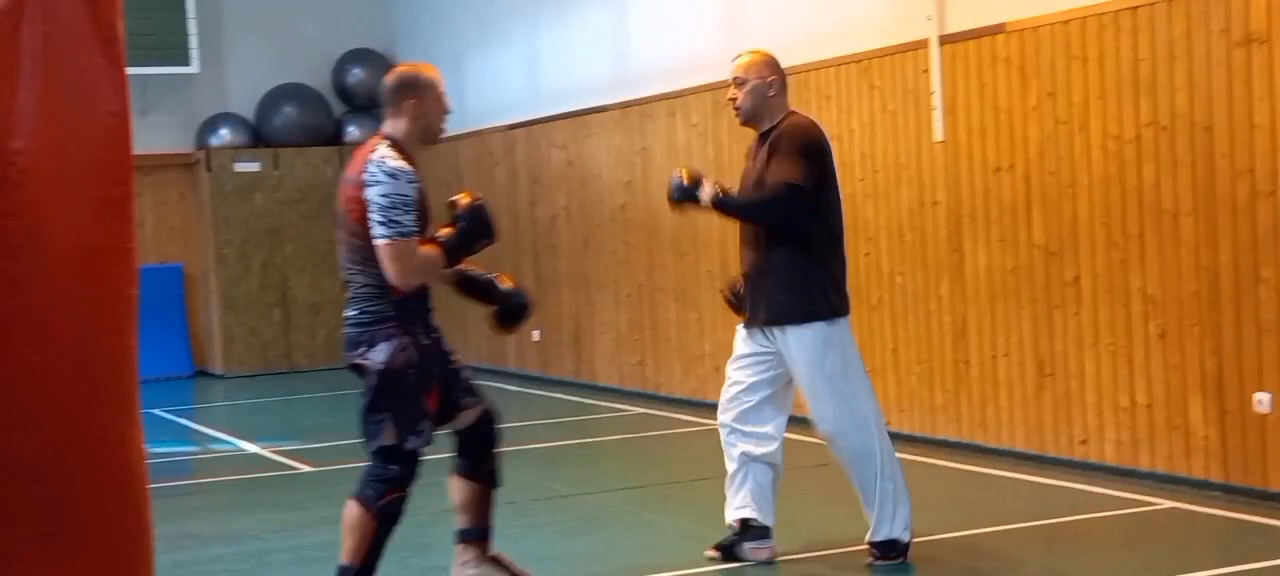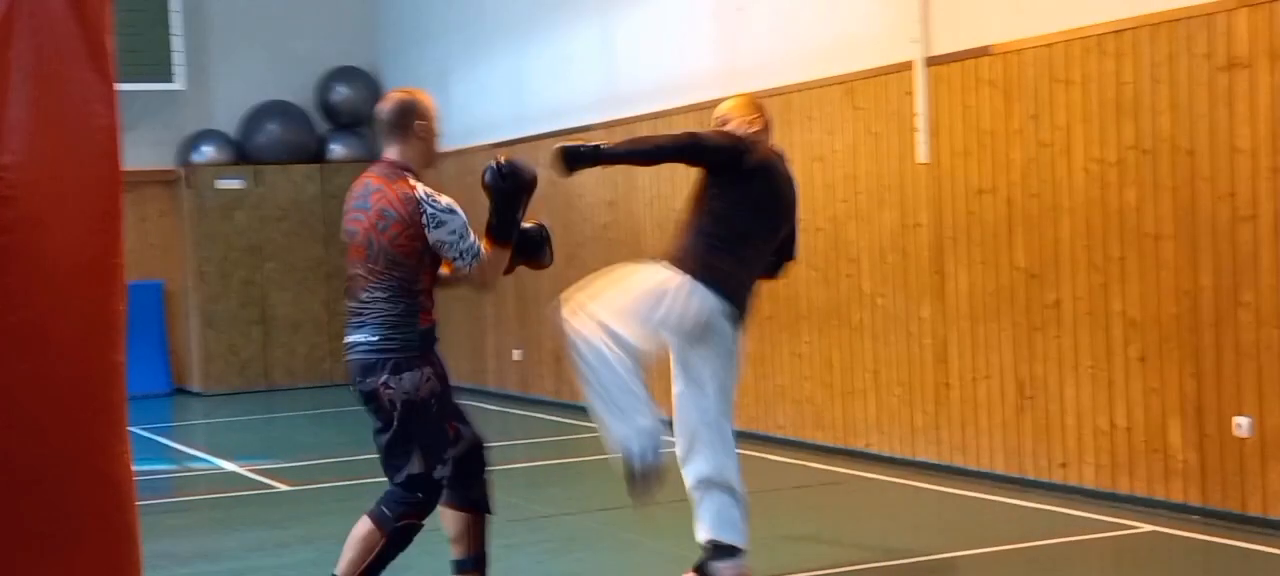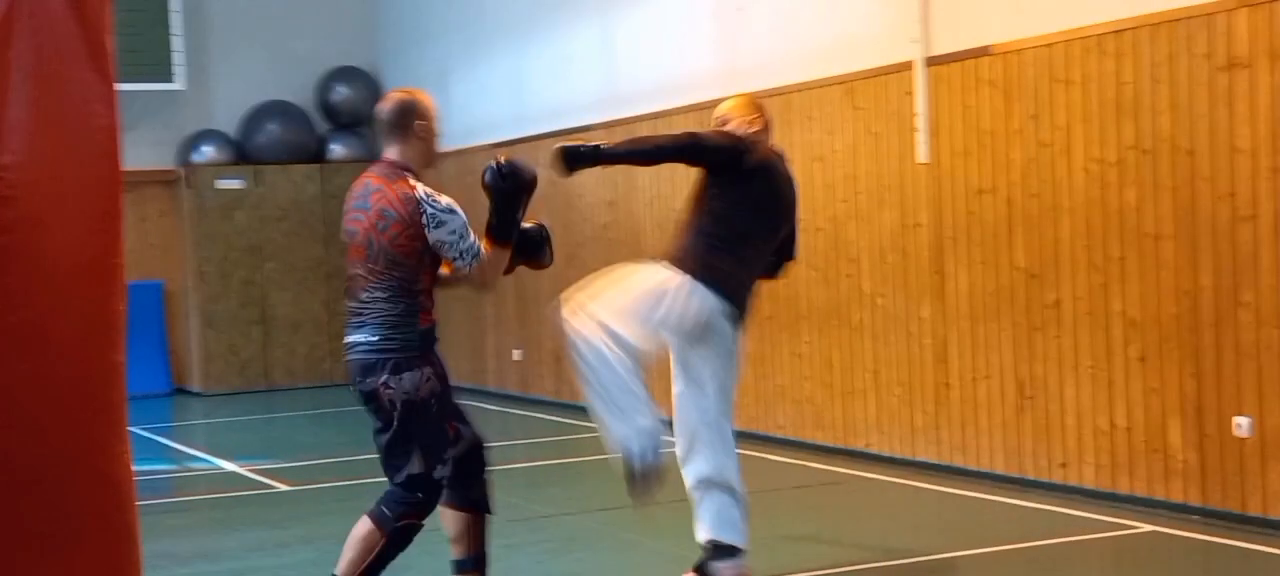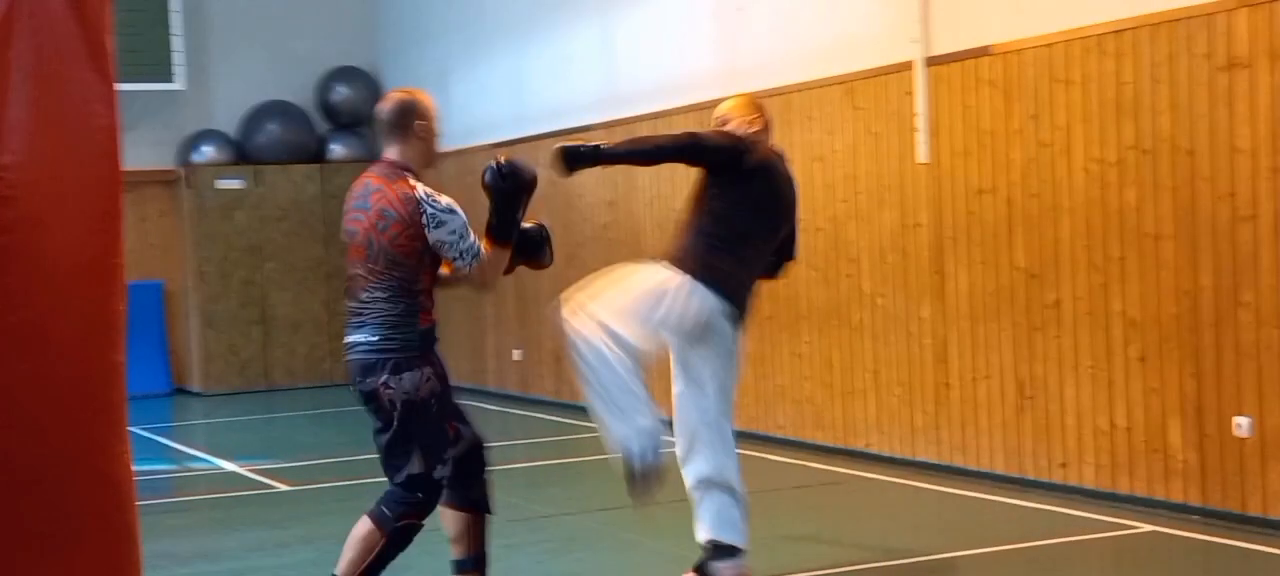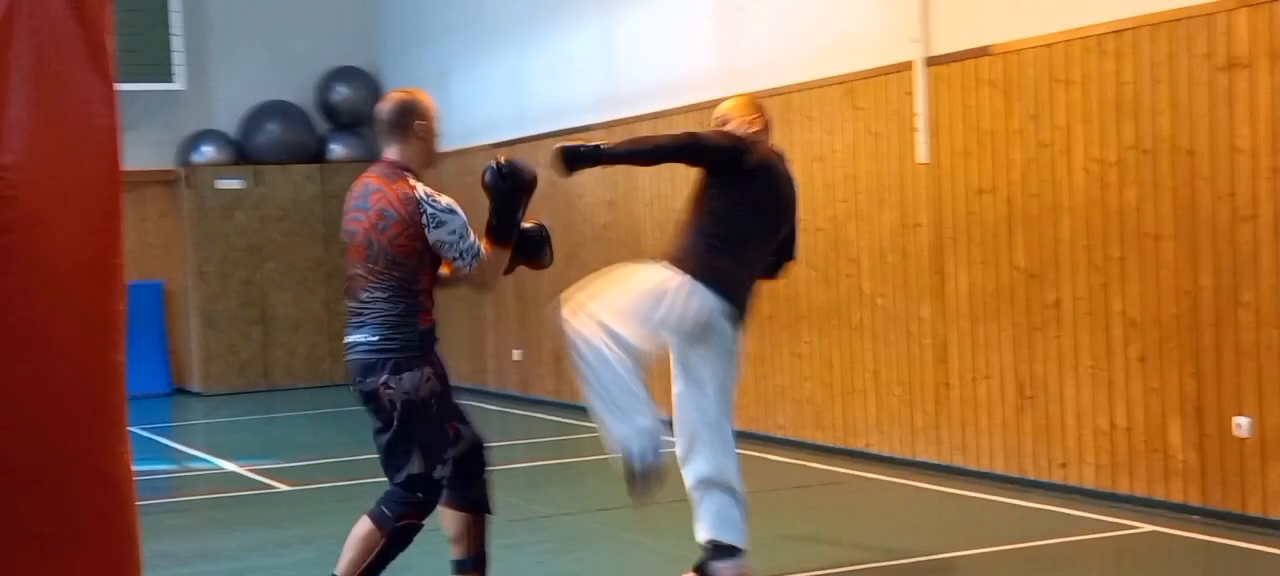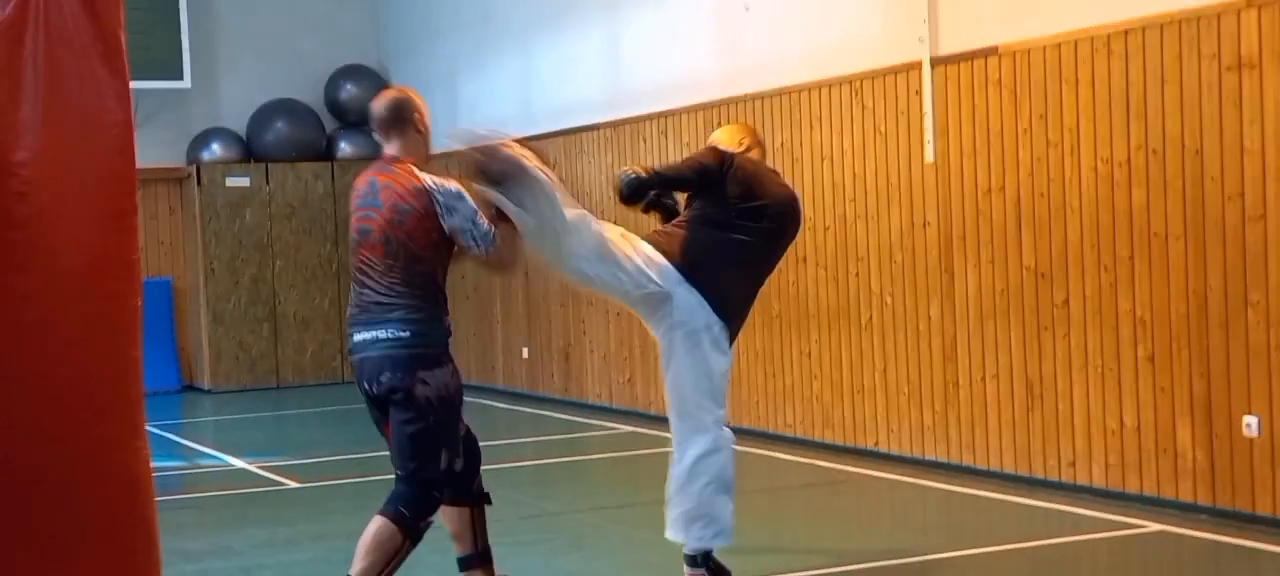
dt=0.5s
person 1, frame 1
left shoulder: (383, 162)
right shoulder: (390, 170)
right elbow: (403, 271)
left wrist: (474, 281)
right wrist: (460, 239)
left hip: (409, 330)
right hip: (387, 336)
left knee: (476, 424)
right knee: (394, 466)
person 1, frame 2
left shoulder: (364, 190)
right shoulder: (427, 204)
right elbow: (483, 275)
left wrist: (506, 250)
right wrist: (507, 213)
left hip: (373, 350)
right hip: (399, 360)
left knee: (464, 455)
right knee: (413, 490)
person 1, frame 3
left shoulder: (362, 190)
right shoulder: (429, 205)
right elbow: (483, 275)
left wrist: (505, 251)
right wrist: (507, 212)
left hip: (370, 351)
right hip: (400, 360)
left knee: (463, 456)
right knee: (414, 490)
person 1, frame 4
left shoulder: (362, 190)
right shoulder: (428, 204)
right elbow: (483, 275)
left wrist: (502, 252)
right wrist: (507, 213)
left hip: (368, 351)
right hip: (401, 359)
left knee: (461, 456)
right knee: (414, 490)
person 1, frame 5
left shoulder: (363, 189)
right shoulder: (428, 204)
right elbow: (483, 276)
left wrist: (505, 252)
right wrist: (507, 211)
left hip: (368, 351)
right hip: (401, 359)
left knee: (461, 457)
right knee: (414, 490)
person 1, frame 6
left shoulder: (364, 187)
right shoulder: (437, 193)
right elbow: (498, 255)
left wrist: (471, 230)
left hip: (369, 349)
right hip: (412, 353)
left knee: (458, 457)
right knee: (418, 489)
person 2, frame 1
left shoulder: (798, 136)
right shoulder: (765, 143)
left elbow: (780, 207)
left wrist: (713, 196)
right wrist: (747, 279)
left hip: (807, 310)
right hip: (765, 312)
left knee: (846, 422)
right knee: (743, 416)
left ankle: (891, 532)
right ankle: (753, 529)
person 2, frame 2
left shoulder: (741, 154)
right shoulder: (780, 183)
left elbow: (670, 148)
right elbow: (773, 261)
left wrist: (592, 153)
left hip: (692, 289)
right hip: (723, 309)
left knee: (589, 315)
right knee: (706, 430)
left ankle: (639, 445)
person 2, frame 3
left shoulder: (740, 153)
right shoulder: (781, 184)
left elbow: (670, 147)
right elbow: (776, 260)
left wrist: (591, 153)
left hip: (690, 287)
right hip: (725, 308)
left knee: (588, 315)
right knee: (706, 429)
left ankle: (640, 445)
person 2, frame 4
left shoulder: (738, 153)
right shoulder: (782, 184)
left elbow: (670, 147)
right elbow: (775, 261)
left wrist: (591, 153)
left hip: (689, 286)
right hip: (725, 309)
left knee: (588, 312)
right knee: (706, 427)
left ankle: (640, 445)
person 2, frame 5
left shoulder: (738, 152)
right shoulder: (782, 184)
left elbow: (669, 148)
right elbow: (775, 261)
left wrist: (592, 153)
left hip: (688, 287)
right hip: (726, 309)
left knee: (588, 315)
right knee: (707, 426)
left ankle: (640, 445)
person 2, frame 6
left shoulder: (724, 165)
right shoulder: (788, 205)
left elbow: (640, 182)
left wrist: (637, 179)
left hip: (663, 270)
right hip: (709, 316)
left knee: (571, 235)
right knee: (702, 428)
